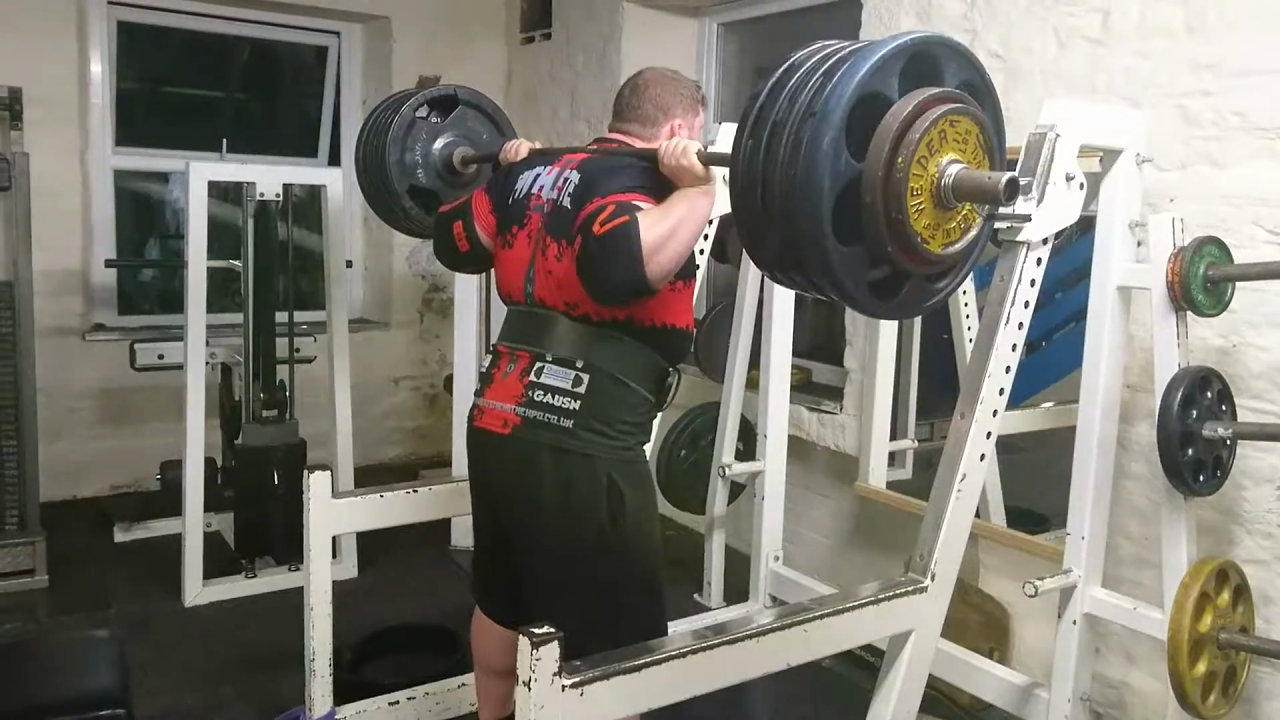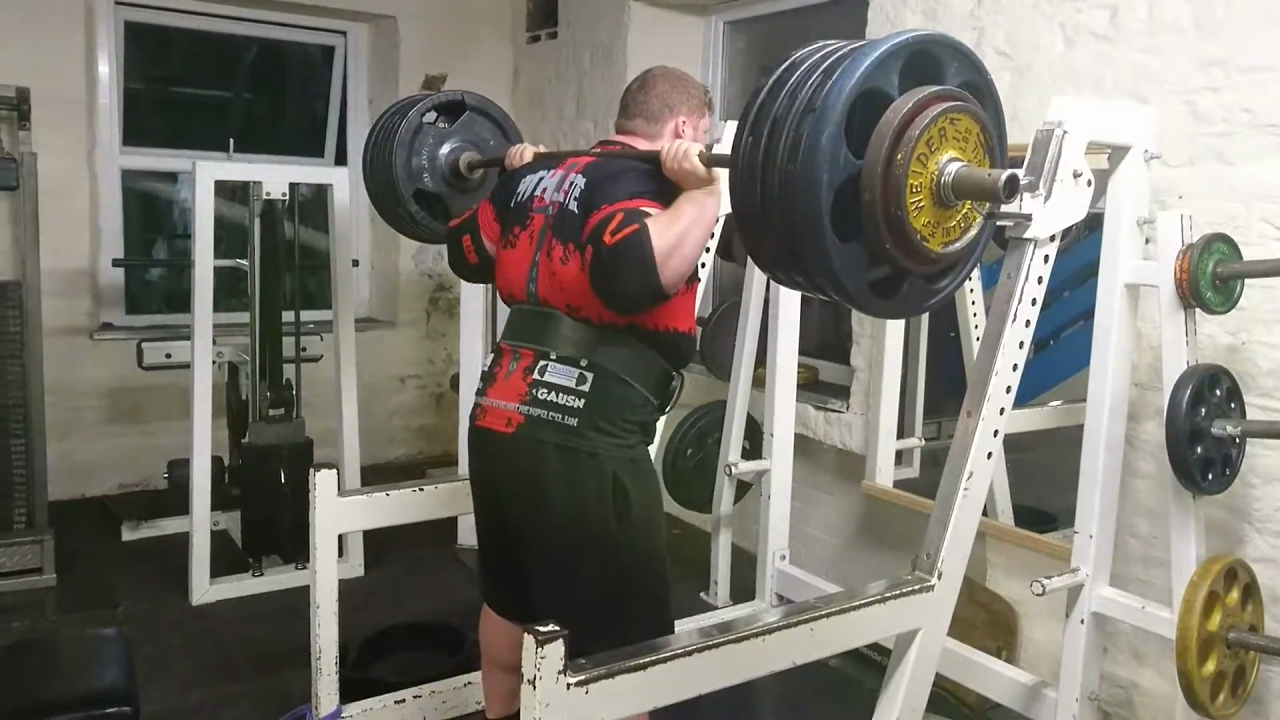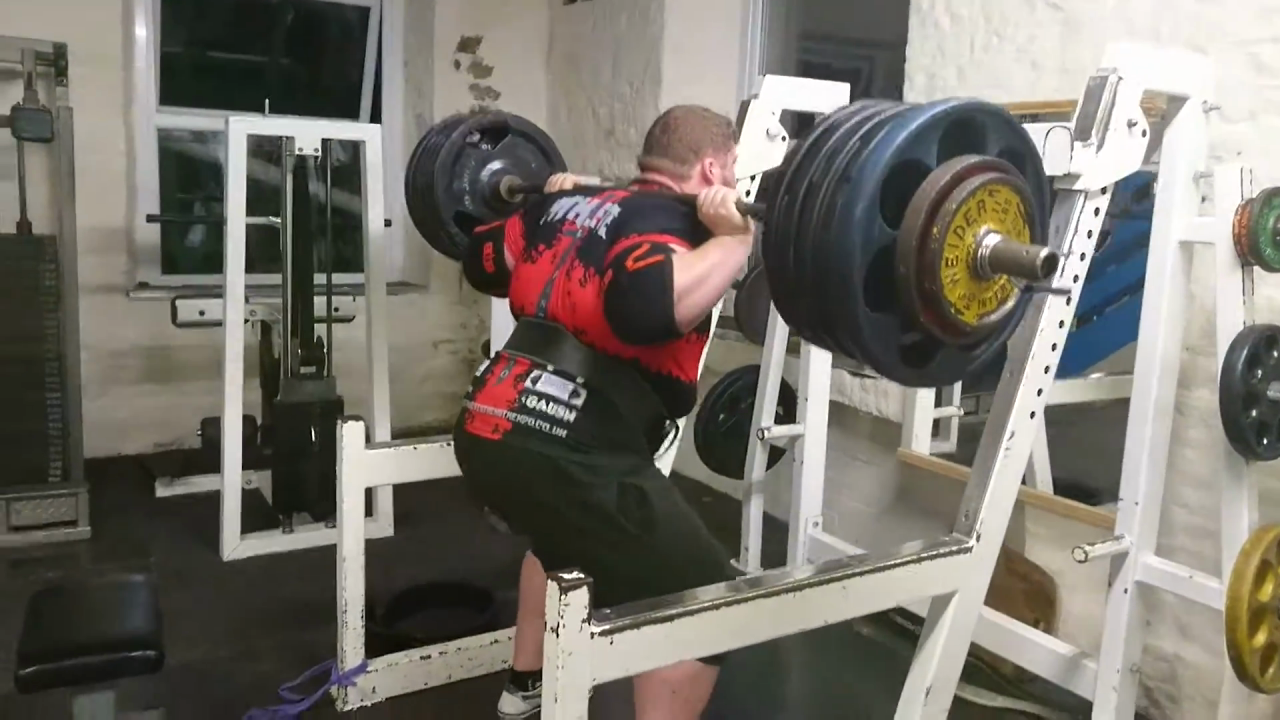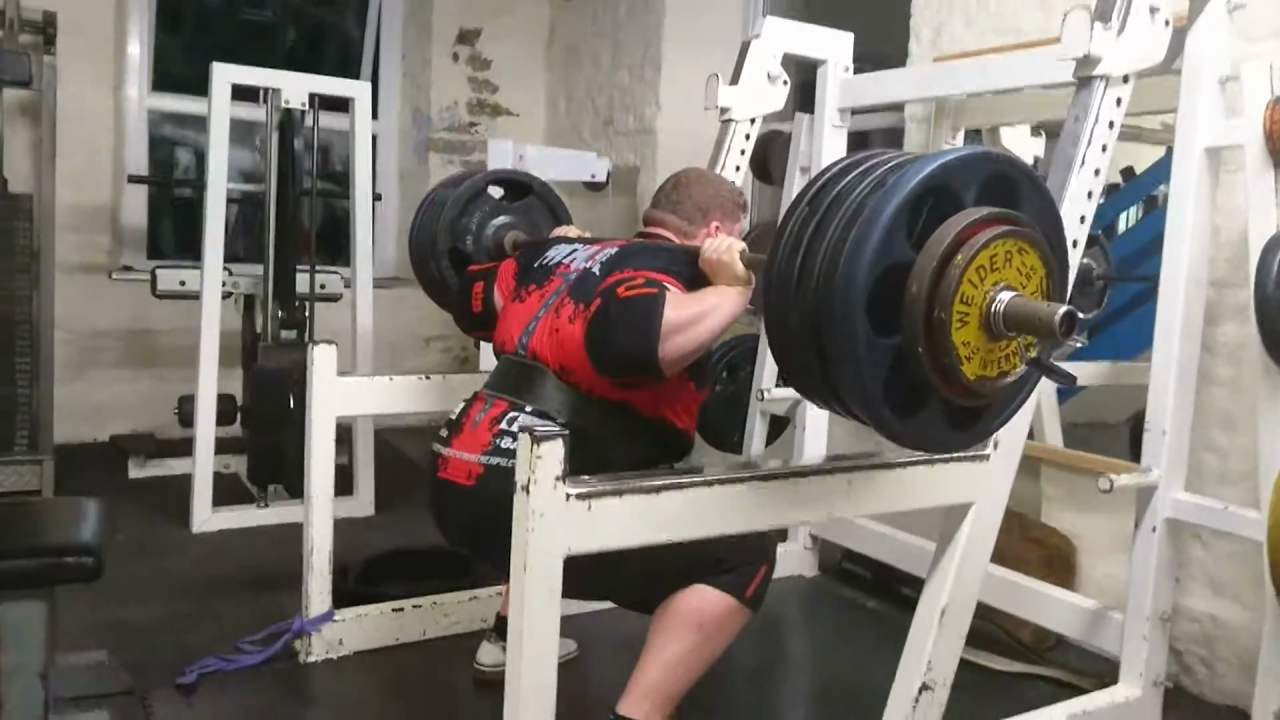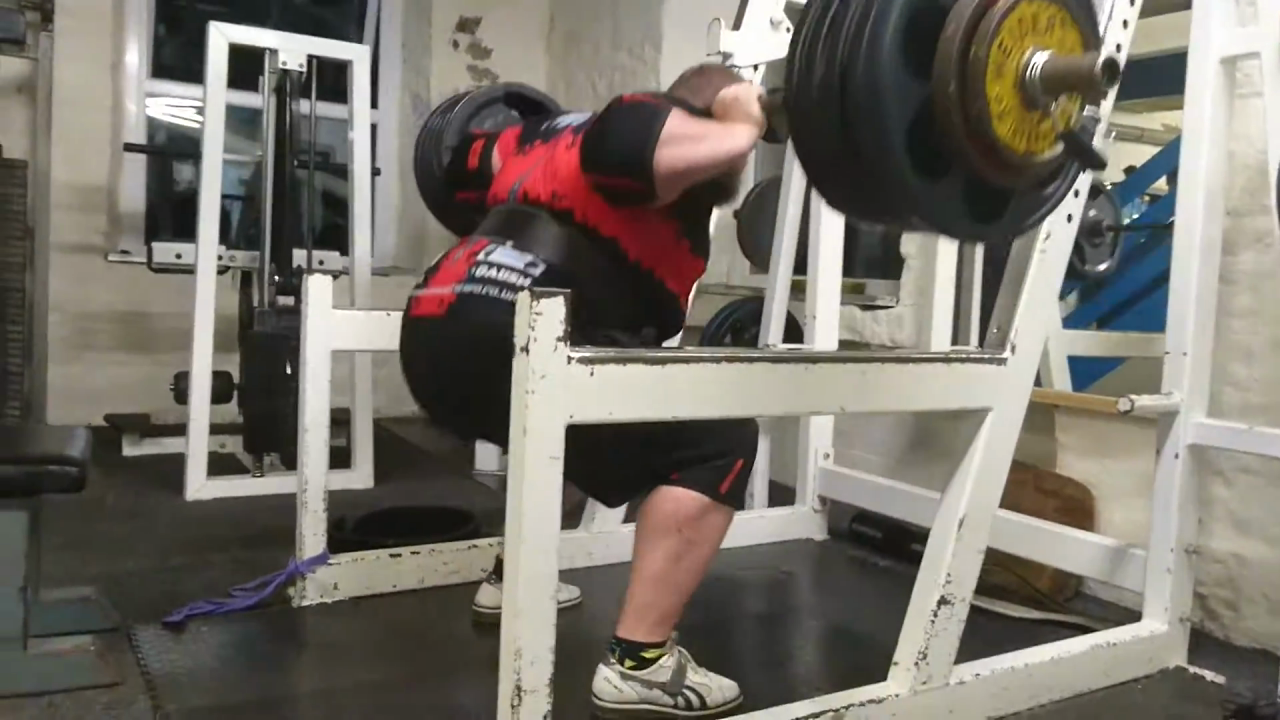
dt=0.7s
person 1, frame 1
left shoulder: (536, 174)
right shoulder: (635, 180)
left elbow: (454, 239)
right elbow: (620, 266)
right wrist: (697, 188)
left hip: (499, 425)
right hip: (578, 448)
left knee: (503, 602)
right knee: (612, 649)
person 1, frame 2
left shoulder: (537, 177)
right shoulder: (638, 184)
left elbow: (466, 253)
right elbow: (636, 276)
right wrist: (701, 191)
left hip: (500, 424)
right hip: (581, 447)
left knee: (511, 598)
right knee: (619, 645)
person 1, frame 3
left shoulder: (568, 204)
right shoulder: (672, 222)
left elbow: (482, 262)
right elbow: (649, 308)
right wrist: (733, 237)
left hip: (486, 432)
right hip: (562, 453)
left knee: (566, 534)
person 1, frame 4
left shoulder: (564, 251)
right shoulder: (670, 272)
left elbow: (472, 303)
right elbow: (631, 339)
right wrist: (732, 289)
left hip: (461, 483)
right knee: (744, 549)
left ankle: (510, 637)
person 1, frame 5
left shoulder: (565, 127)
right shoulder: (687, 143)
left elbow: (467, 167)
right elbow: (625, 142)
right wrist: (741, 130)
left hip: (440, 332)
right hip: (508, 332)
left knee: (581, 433)
right knee: (715, 440)
left ankle: (510, 580)
right ankle: (638, 665)
